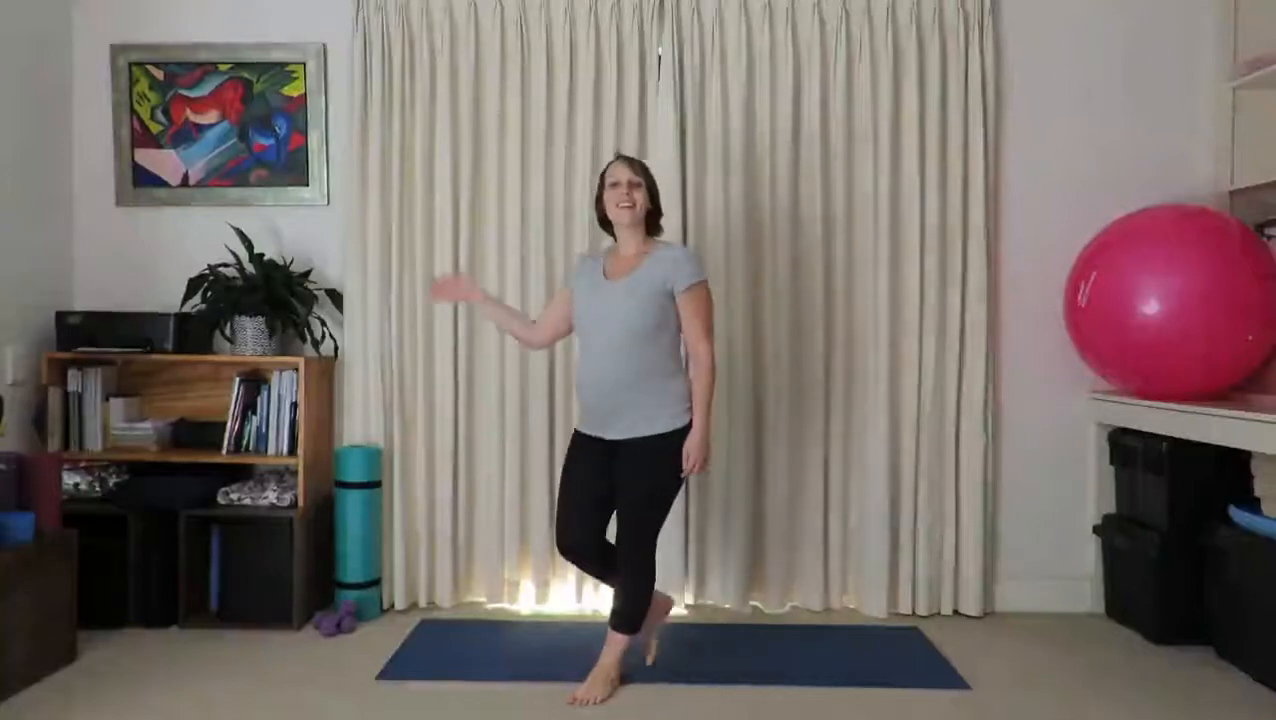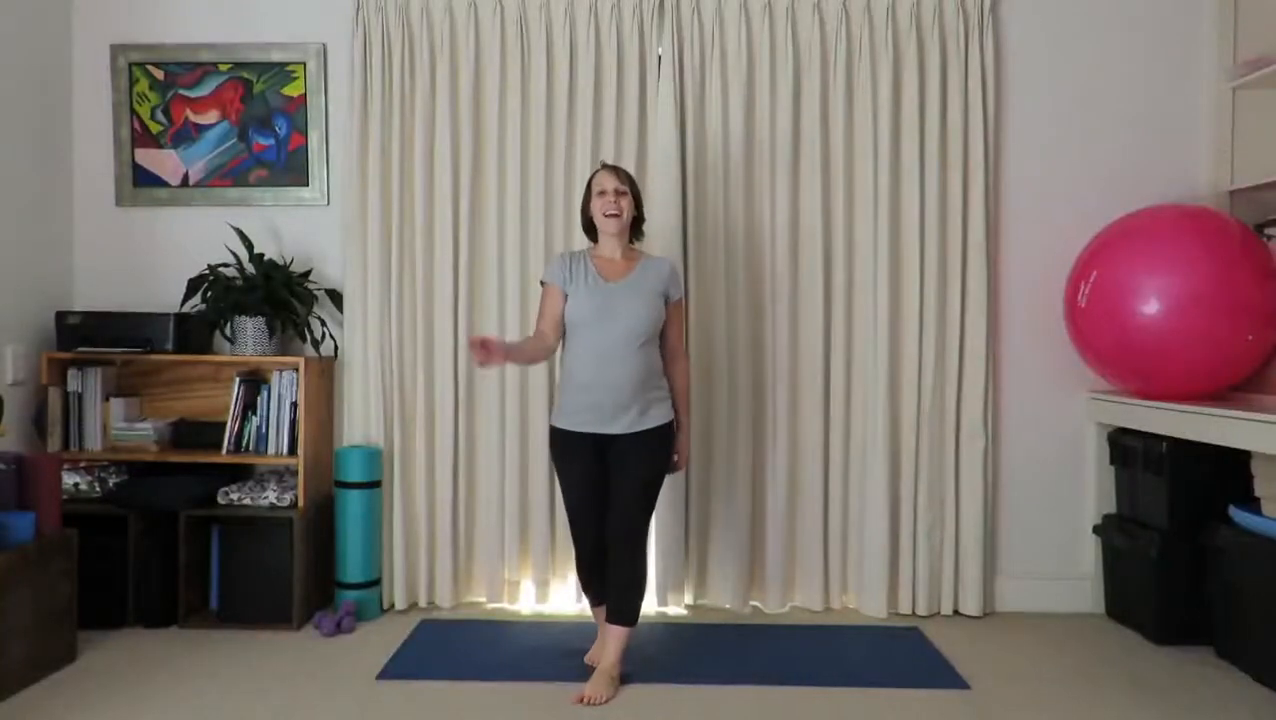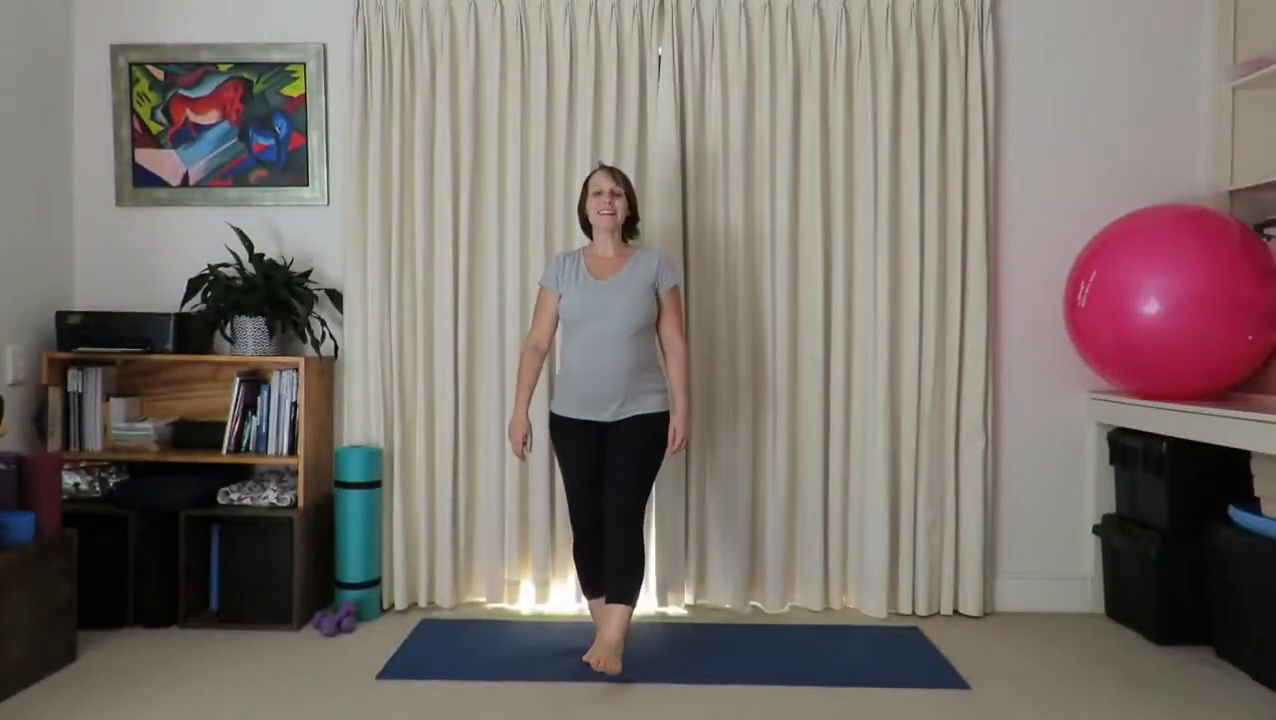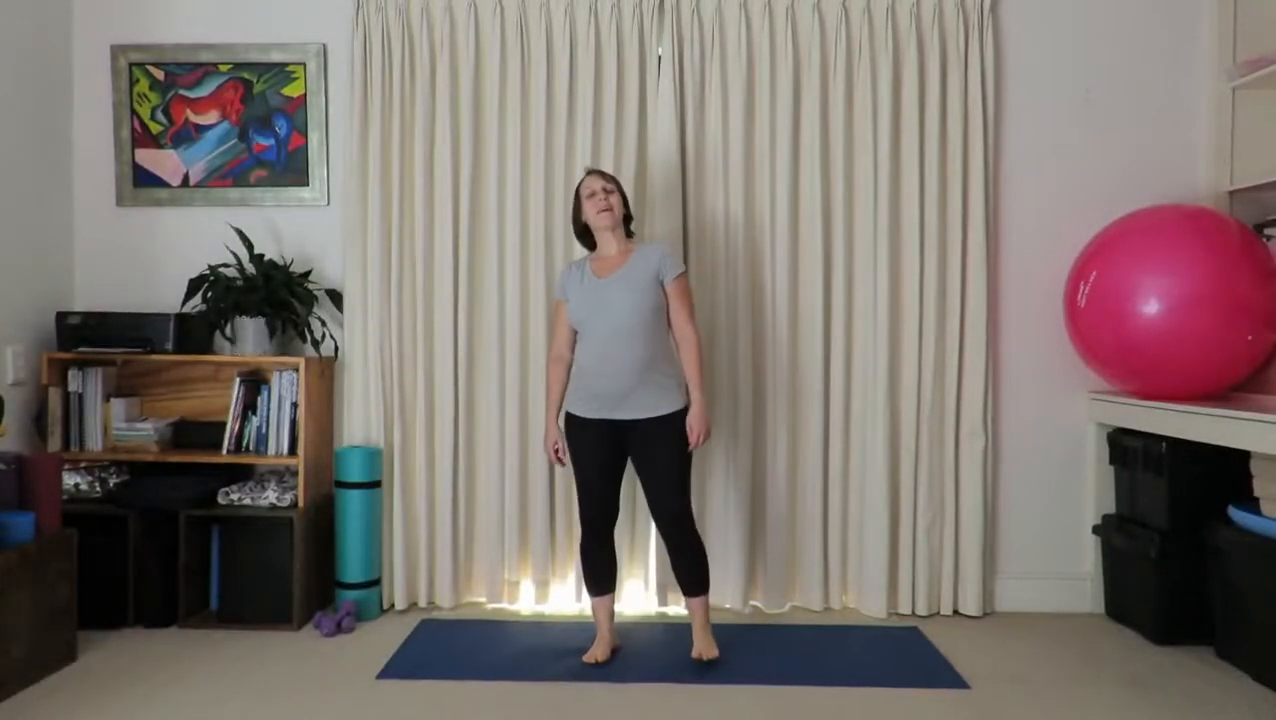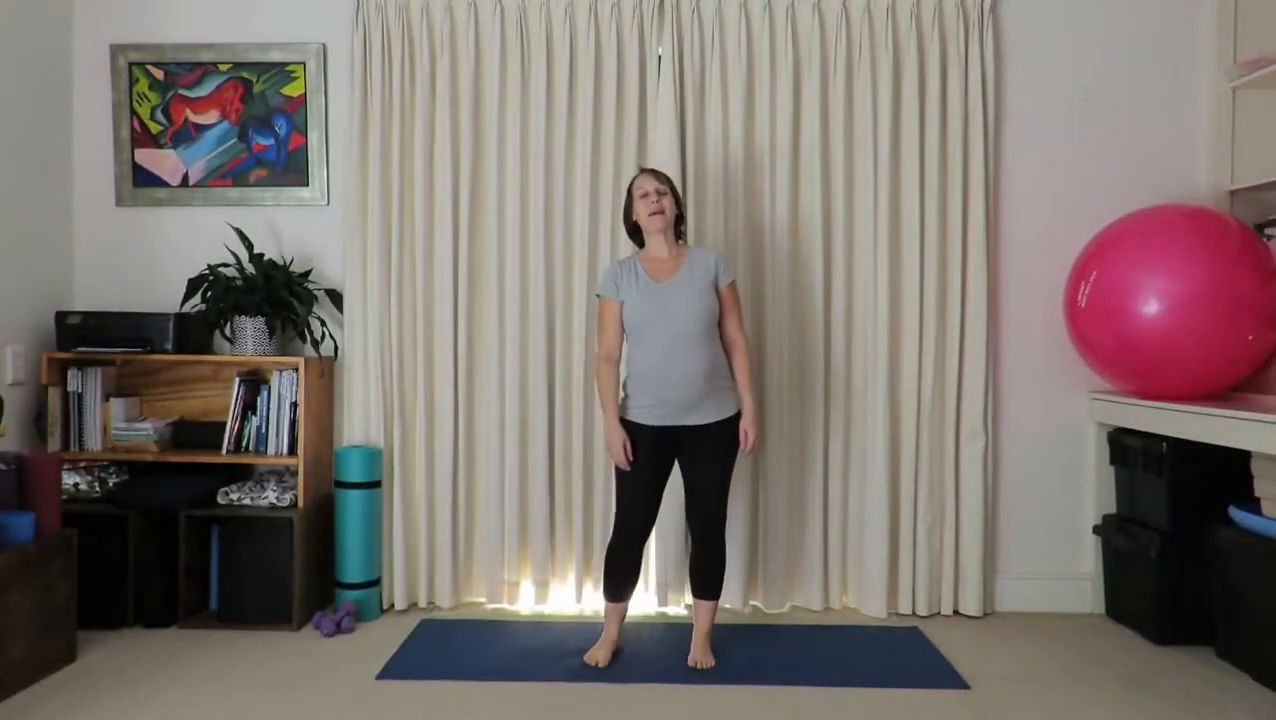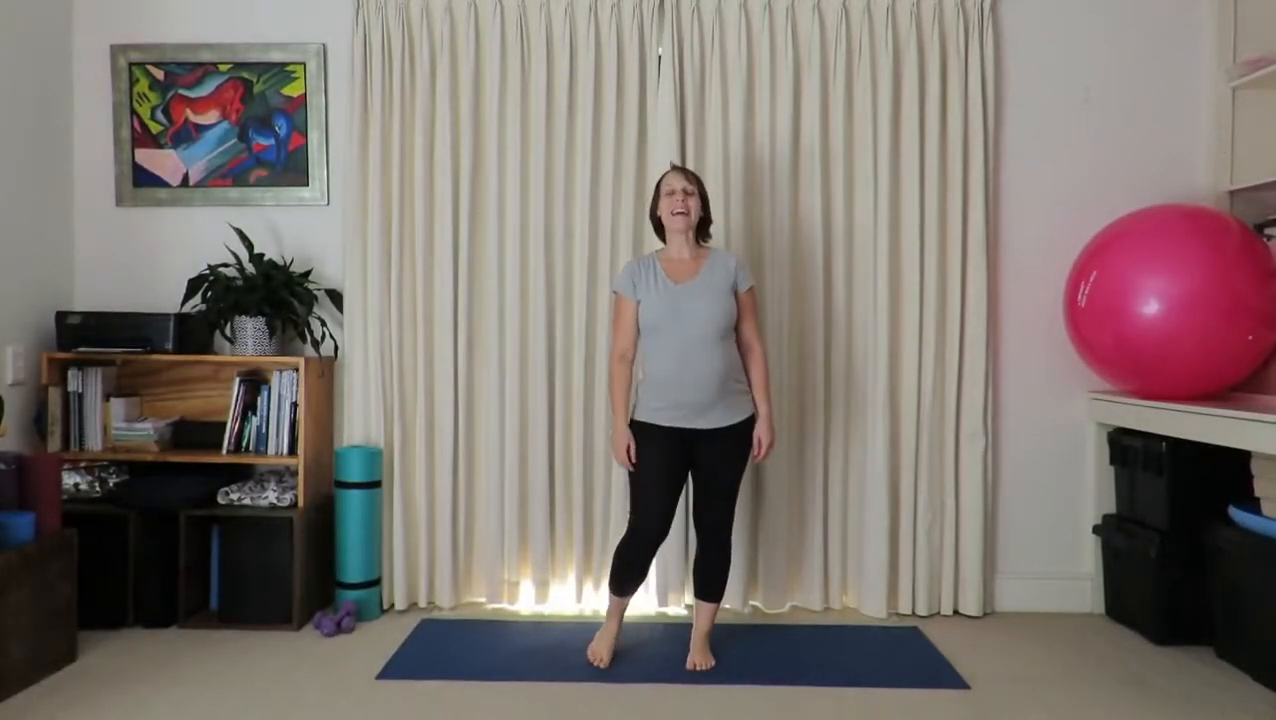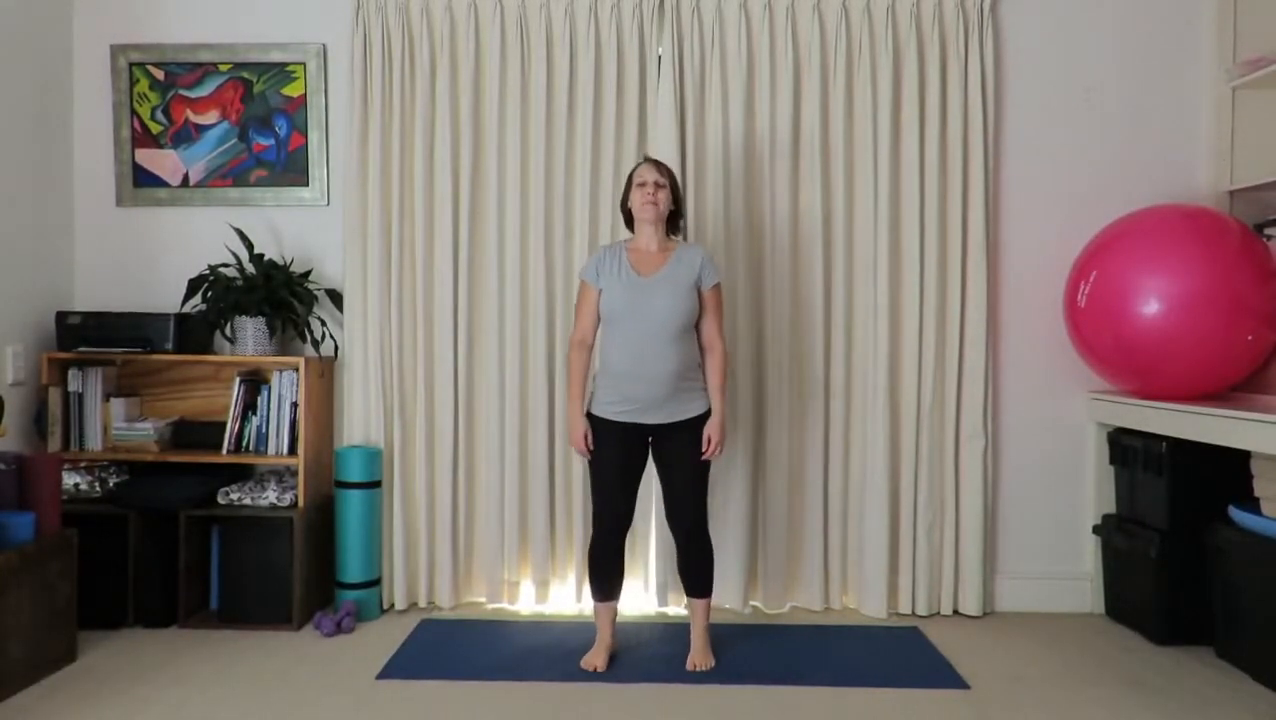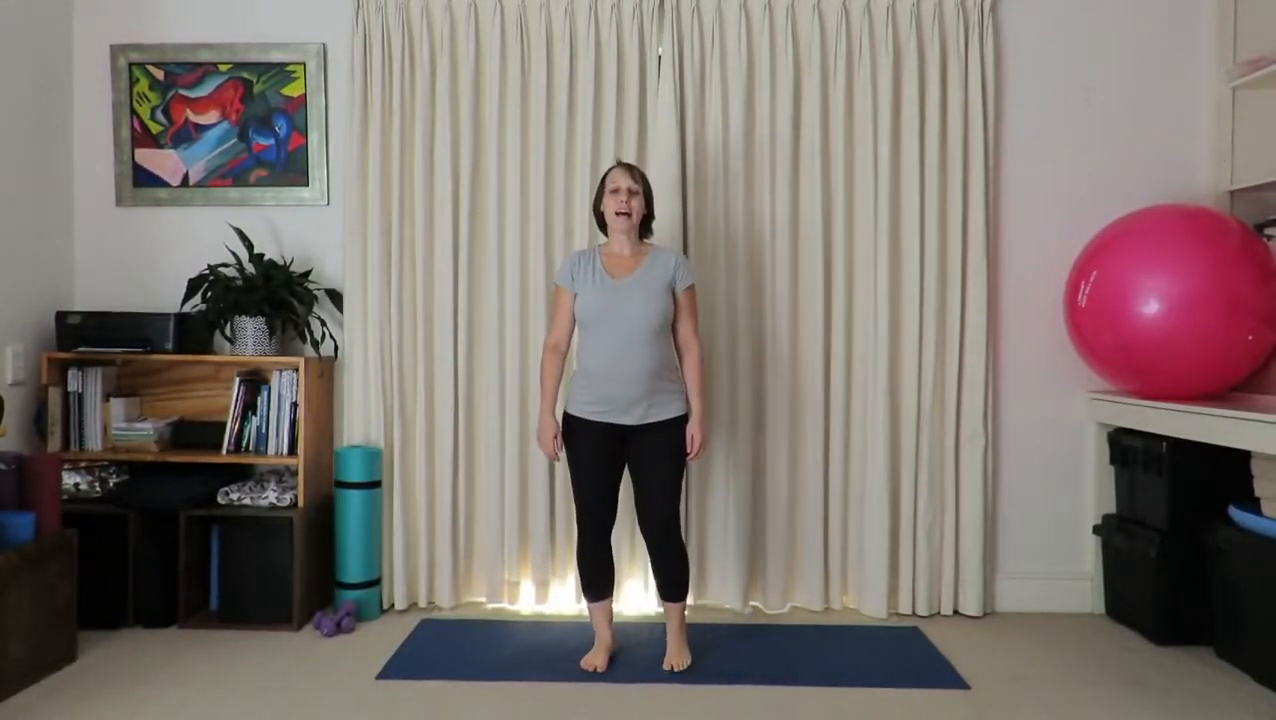
dt=0.5s
person 1, frame 1
left shoulder: (676, 263)
right shoulder: (589, 269)
left elbow: (700, 350)
right elbow: (540, 335)
left wrist: (698, 428)
right wrist: (477, 298)
left hip: (655, 433)
right hip: (596, 433)
left knee: (634, 543)
right knee: (573, 539)
left ankle: (609, 664)
right ankle: (649, 603)
person 1, frame 2
left shoulder: (662, 273)
right shoulder: (565, 268)
left elbow: (676, 358)
right elbow: (543, 343)
left wrist: (683, 427)
right wrist: (505, 351)
left hip: (644, 429)
right hip: (575, 428)
left knee: (626, 540)
right knee: (588, 541)
left ankle: (611, 662)
right ankle: (604, 626)
person 1, frame 3
left shoulder: (655, 266)
right shoulder: (562, 268)
left elbow: (674, 344)
right elbow: (537, 343)
left wrist: (681, 410)
right wrist: (520, 410)
left hip: (639, 415)
right hip: (573, 418)
left knee: (623, 520)
right knee: (586, 524)
left ankle: (616, 641)
right ankle: (602, 630)
person 1, frame 4
left shoulder: (658, 259)
right shoulder: (571, 276)
left elbow: (686, 335)
right elbow: (560, 355)
left wrist: (698, 402)
right wrist: (552, 420)
left hip: (658, 415)
right hip: (589, 419)
left knee: (674, 518)
right knee: (595, 524)
left ankle: (701, 627)
right ankle: (604, 633)
person 1, frame 5
left shoulder: (711, 265)
right shoulder: (619, 274)
left elbow: (735, 341)
right elbow: (606, 355)
left wrist: (749, 408)
right wrist: (612, 422)
left hip: (712, 421)
right hip: (645, 424)
left knee: (707, 527)
right knee: (630, 527)
left ankle: (701, 636)
right ankle: (610, 632)
person 1, frame 6
left shoulder: (730, 268)
right shoulder: (636, 273)
left elbow: (751, 346)
right elbow: (622, 355)
left wrist: (763, 413)
right wrist: (620, 424)
left hip: (726, 425)
right hip: (657, 426)
left knee: (714, 530)
right knee: (647, 529)
left ankle: (700, 637)
right ankle: (611, 624)
person 1, frame 7
left shoulder: (697, 262)
right shoulder: (602, 261)
left elbow: (712, 344)
right elbow: (581, 341)
left wrist: (718, 413)
right wrist: (576, 410)
left hip: (683, 417)
right hip: (613, 418)
left knee: (689, 524)
right knee: (608, 527)
left ankle: (700, 636)
right ankle: (604, 637)
person 1, frame 8
left shoulder: (671, 265)
right shoulder: (577, 266)
left elbow: (689, 346)
right elbow: (556, 344)
left wrist: (697, 414)
right wrist: (546, 412)
left hip: (660, 420)
right hip: (590, 420)
left knee: (661, 527)
right knee: (593, 527)
left ankle: (676, 634)
right ankle: (603, 637)
